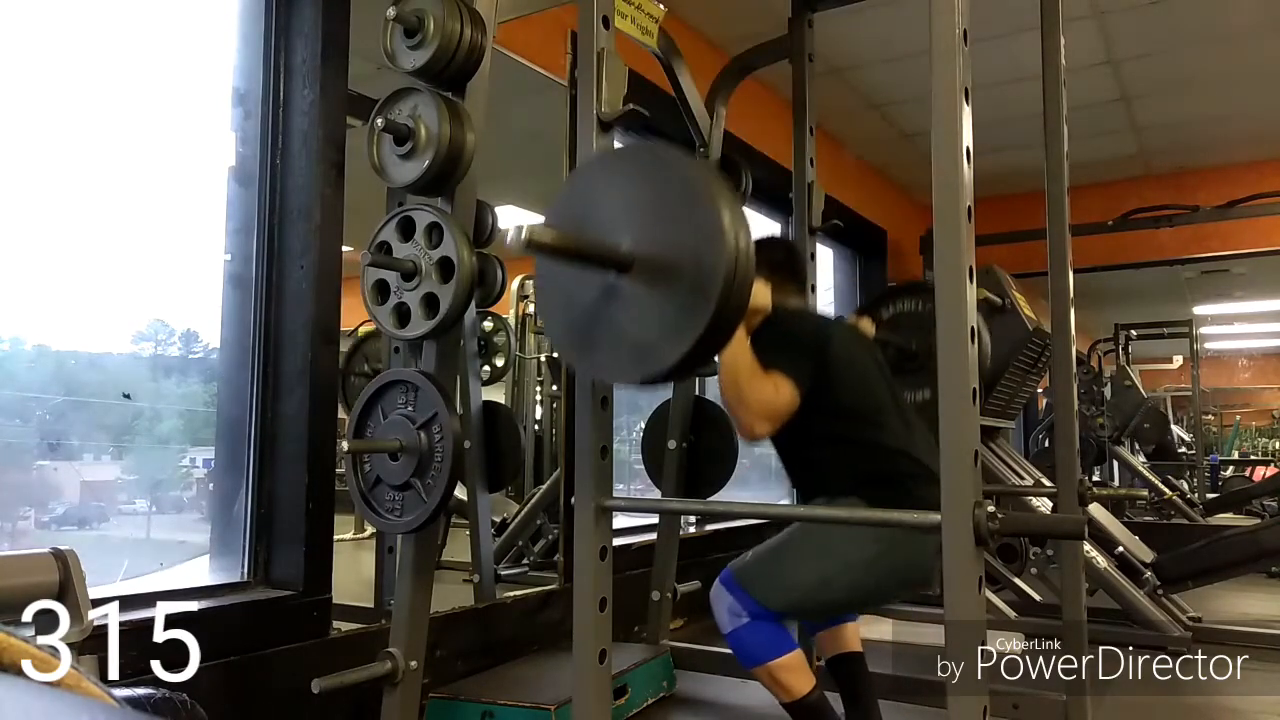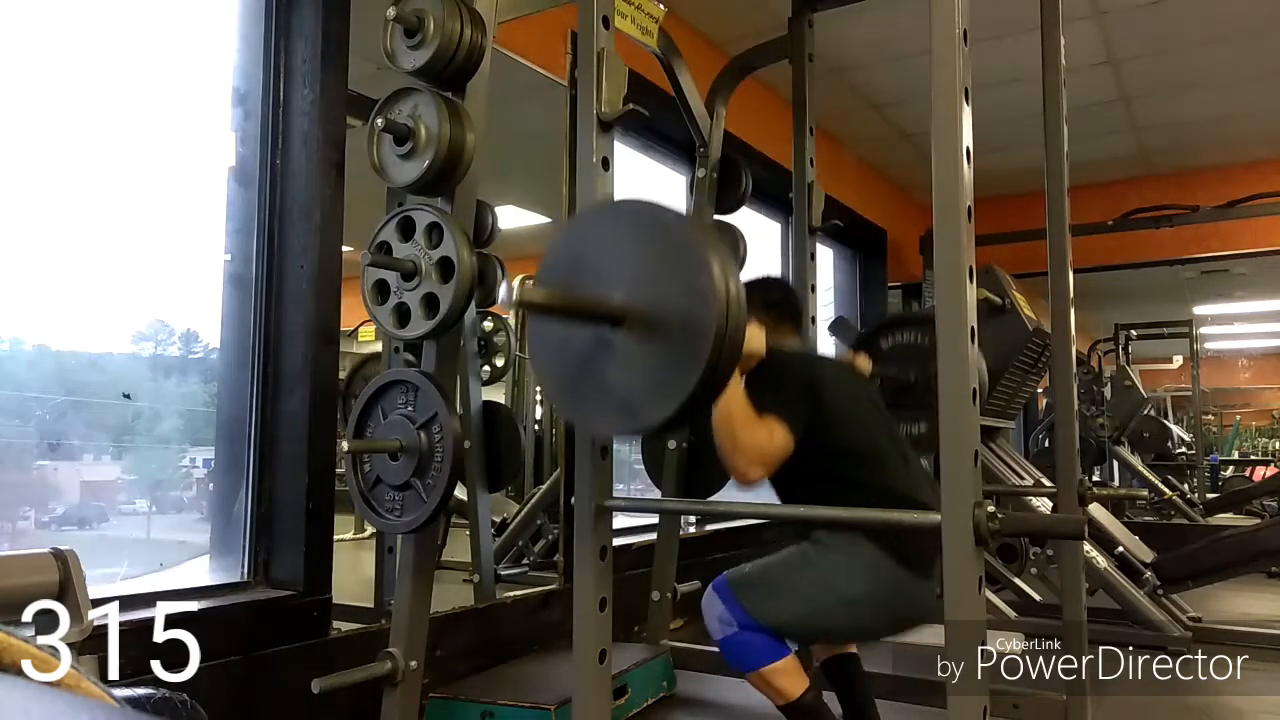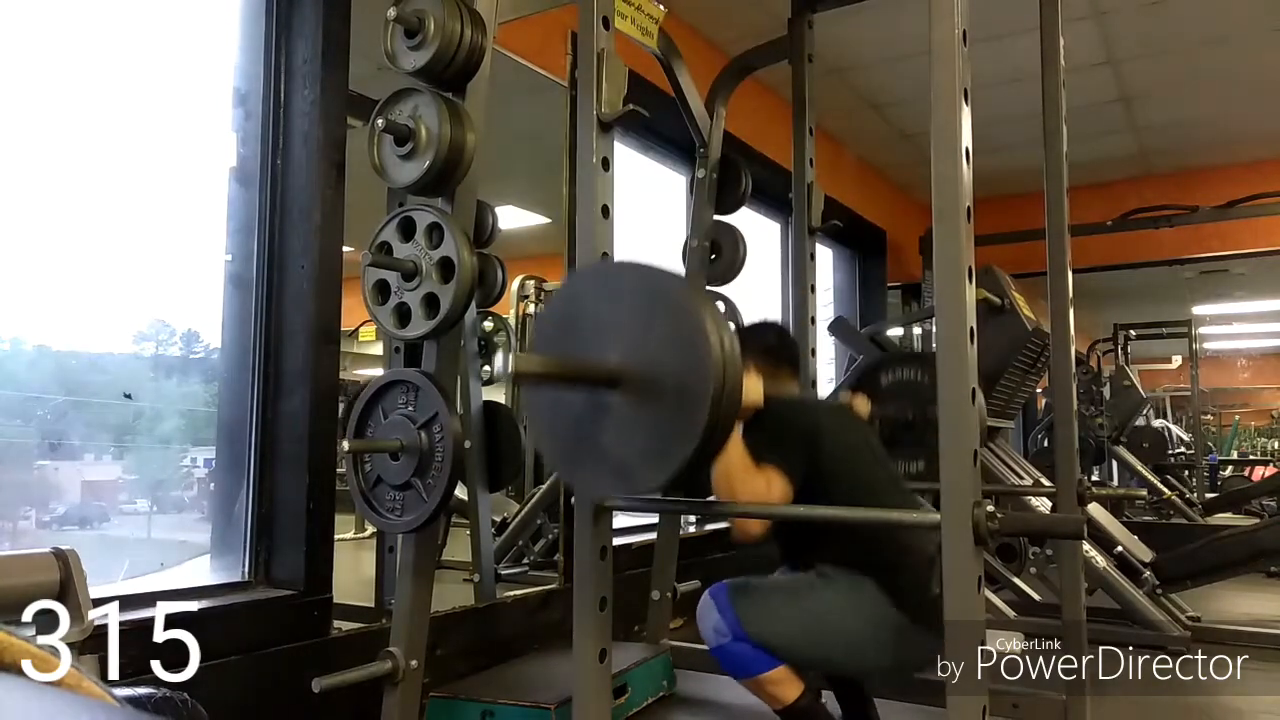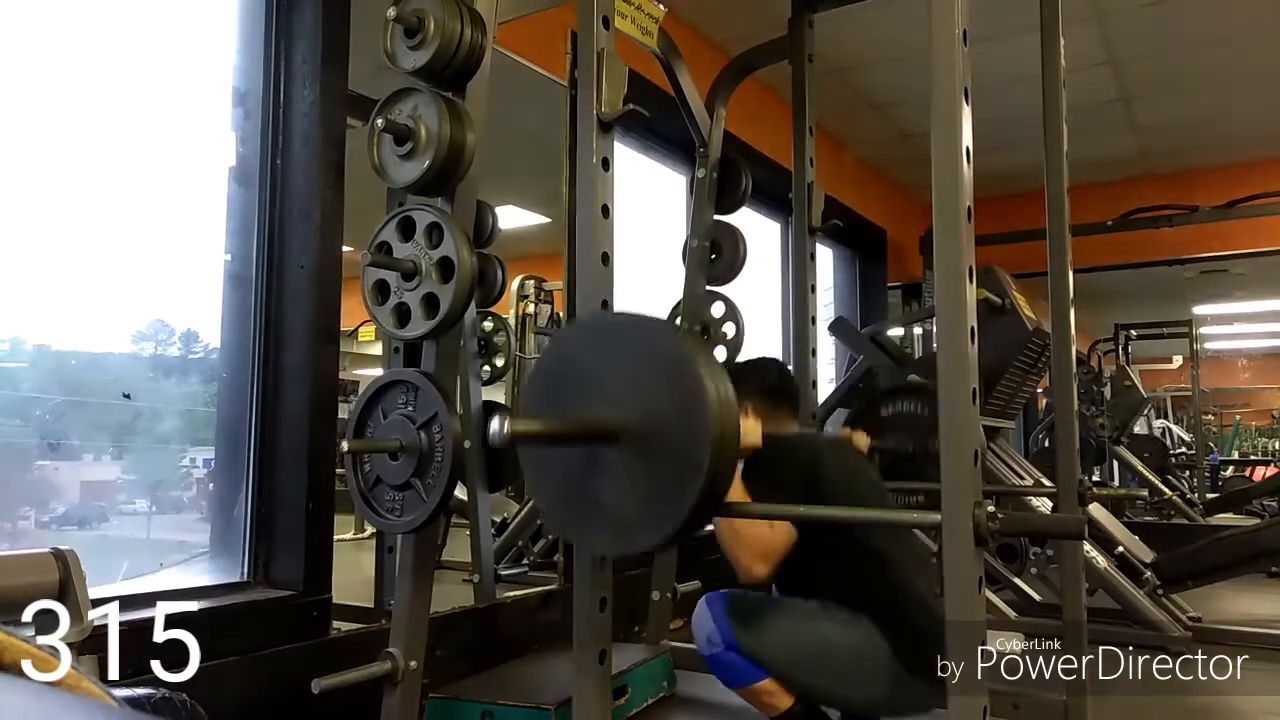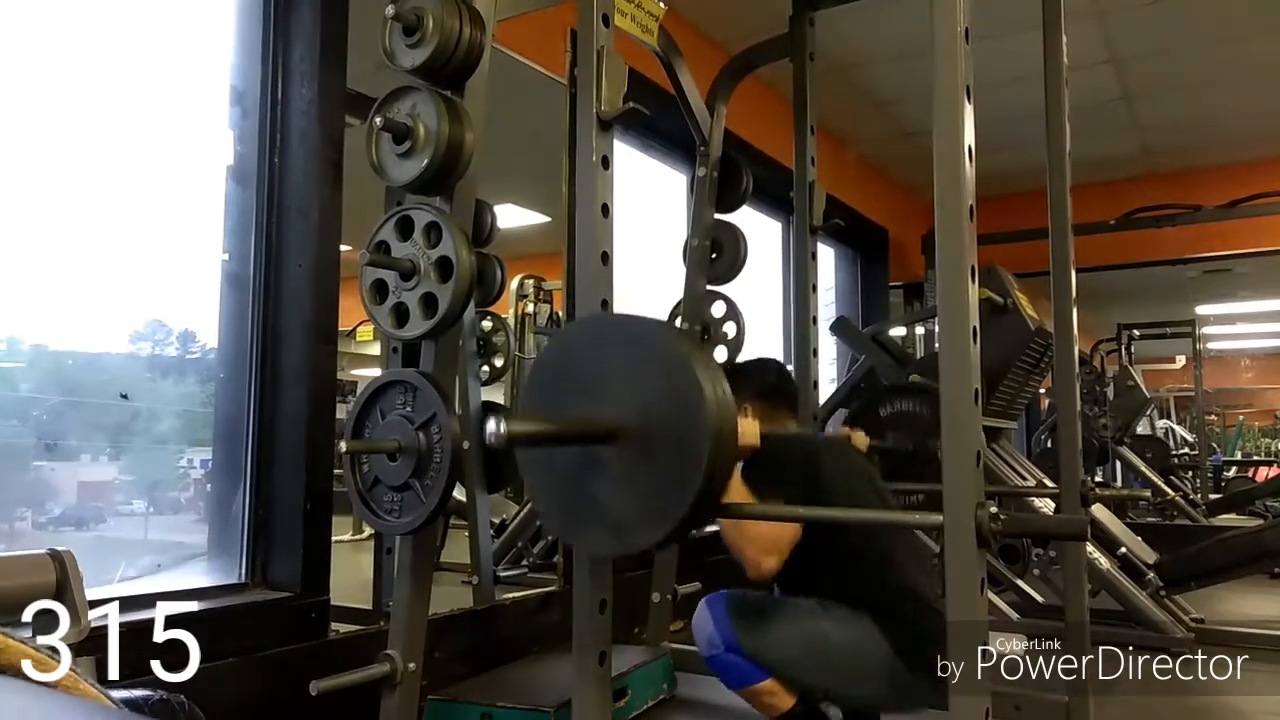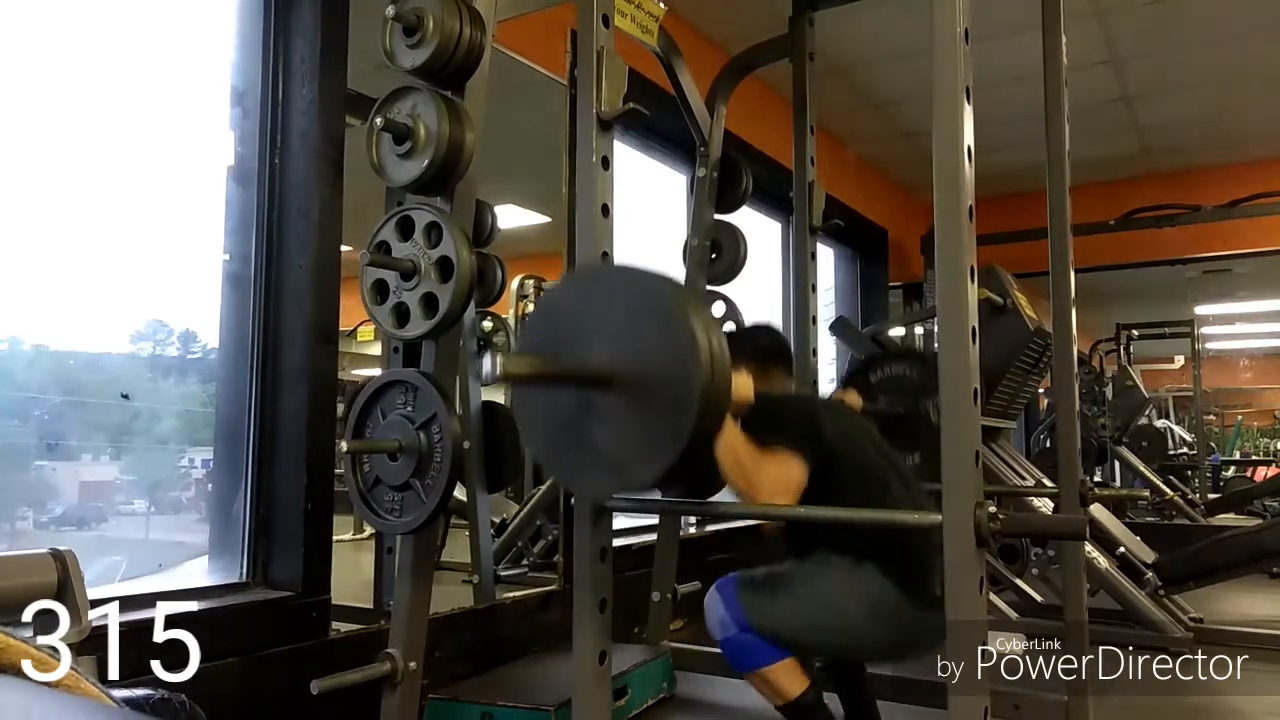
dt=0.2s
person 1, frame 1
left shoulder: (784, 330)
right shoulder: (835, 332)
left elbow: (756, 417)
left hip: (892, 517)
right hip: (926, 514)
left knee: (738, 598)
right knee: (810, 583)
person 1, frame 2
left shoulder: (779, 371)
right shoulder: (834, 369)
left elbow: (751, 462)
left hip: (894, 557)
right hip: (927, 550)
left knee: (728, 606)
right knee: (805, 587)
person 1, frame 3
left shoulder: (776, 418)
right shoulder: (832, 414)
left elbow: (749, 516)
left hip: (902, 610)
right hip: (931, 594)
left knee: (721, 614)
right knee: (793, 594)
person 1, frame 4
left shoulder: (776, 457)
right shoulder: (835, 450)
left elbow: (755, 560)
left hip: (903, 656)
right hip: (928, 638)
left knee: (716, 621)
right knee: (792, 600)
person 1, frame 5
left shoulder: (775, 456)
right shoulder: (833, 451)
left elbow: (762, 556)
left hip: (901, 652)
right hip: (925, 637)
left knee: (717, 622)
right knee: (791, 602)
person 1, frame 6
left shoulder: (772, 413)
right shoulder: (822, 408)
left elbow: (772, 497)
left hip: (904, 592)
right hip: (928, 581)
left knee: (730, 607)
right knee: (798, 587)
